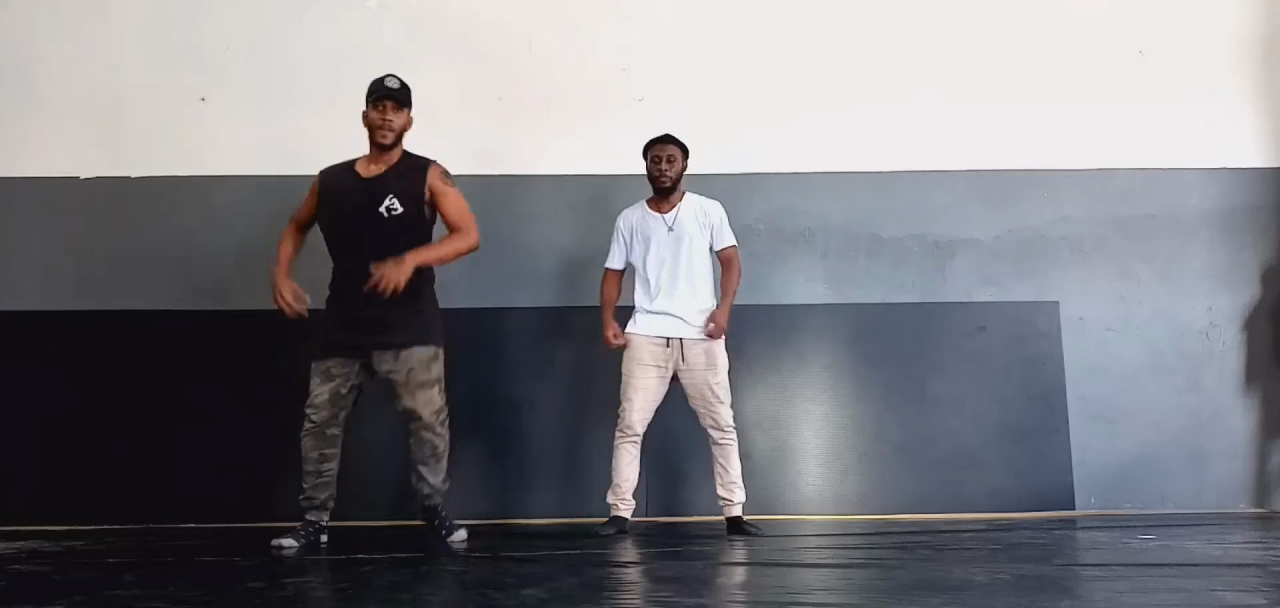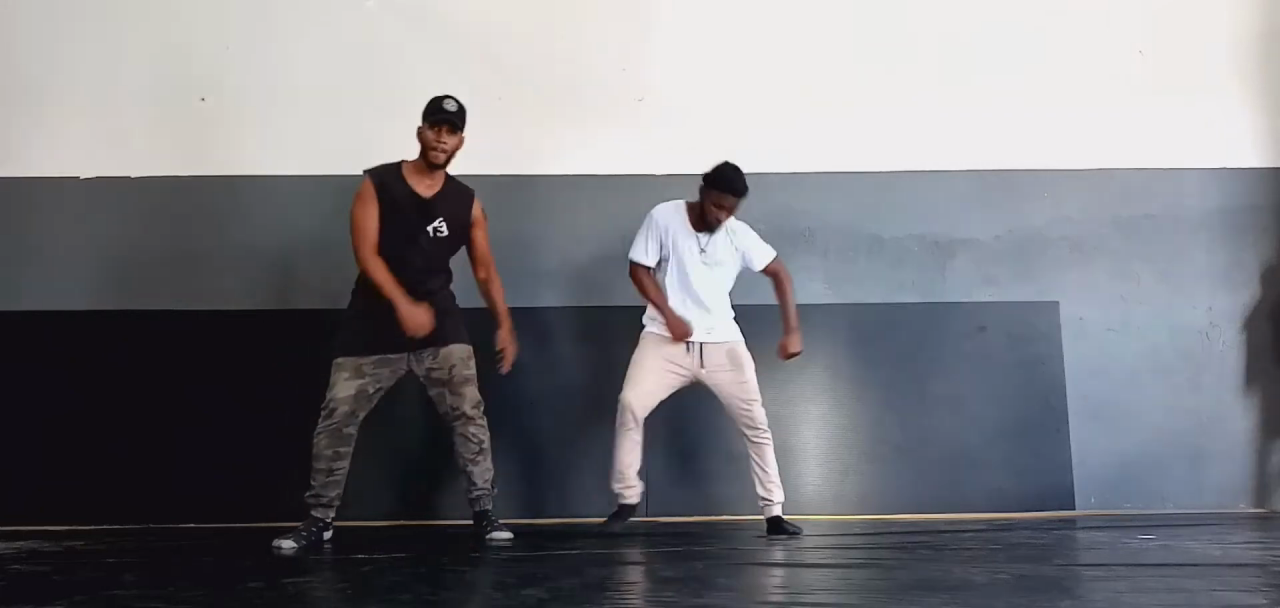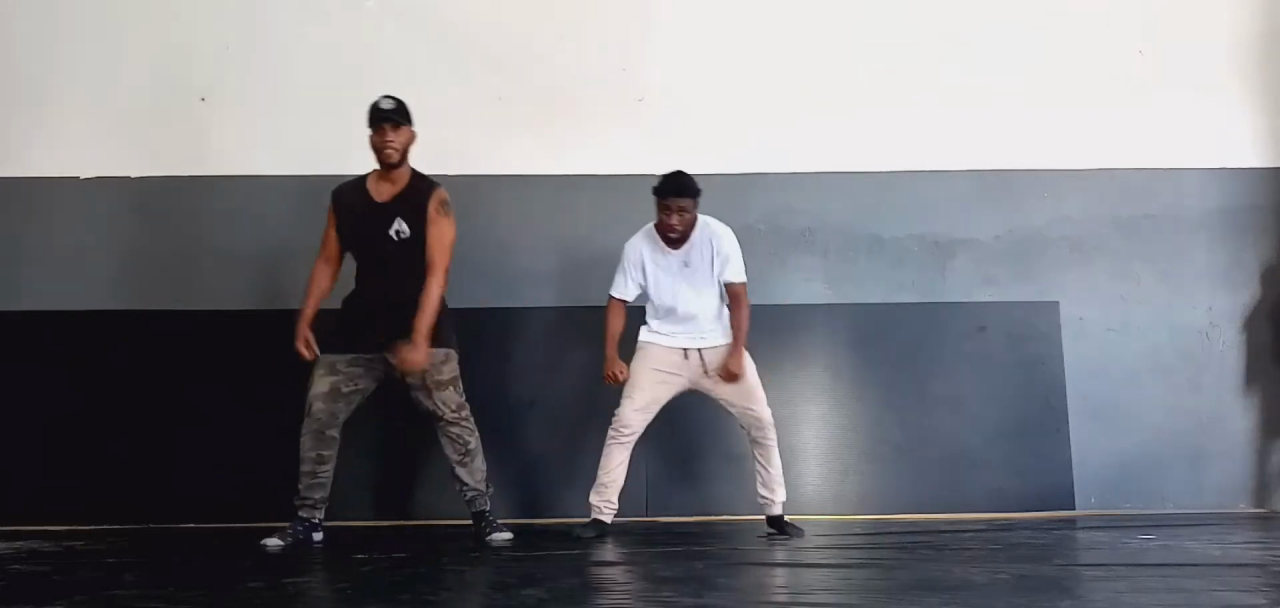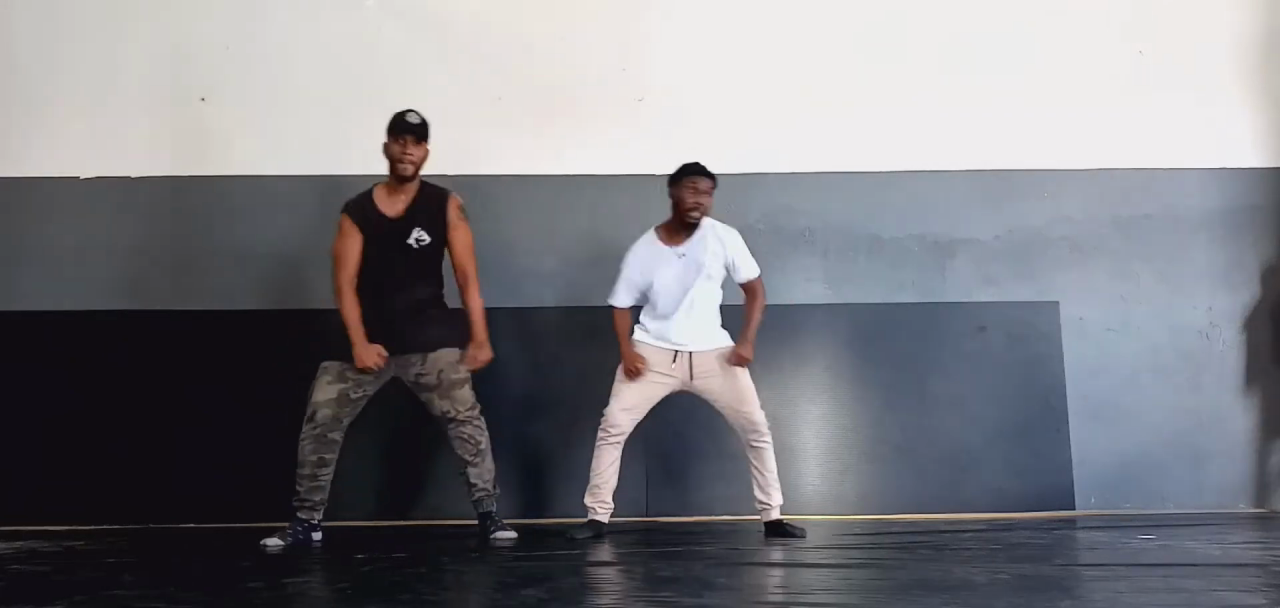
dt=0.5s
person 1, frame 1
left shoulder: (428, 174)
right shoulder: (331, 180)
left elbow: (468, 234)
right elbow: (295, 228)
left wrist: (410, 259)
right wrist: (280, 273)
left hip: (408, 320)
right hip: (344, 322)
left knee: (426, 412)
right knee: (320, 419)
left ankle: (434, 508)
right ankle: (314, 522)
person 1, frame 2
left shoulder: (466, 201)
right shoulder: (376, 183)
left elbow: (483, 266)
right elbow: (366, 252)
left wrist: (503, 321)
right wrist: (402, 302)
left hip: (439, 322)
right hip: (371, 324)
left knee: (469, 414)
right knee: (337, 418)
left ankle: (484, 512)
right ankle: (318, 521)
person 1, frame 3
left shoulder: (432, 196)
right shoulder: (346, 197)
left elbow: (436, 271)
right elbow: (328, 262)
left wrist: (421, 340)
right wrist: (304, 321)
left hip: (418, 328)
right hip: (356, 328)
left knee: (454, 416)
right knee: (319, 417)
left ankle: (482, 513)
right ankle: (308, 520)
person 1, frame 4
left shoulder: (445, 204)
right shoulder: (355, 211)
left elbow: (467, 274)
right elbow: (345, 280)
left wrist: (480, 337)
right wrist: (357, 342)
left hip: (430, 334)
right hip: (373, 336)
left knee: (465, 417)
right knee: (320, 421)
left ankle: (487, 513)
right ankle: (307, 521)
person 2, frame 1
left shoulder: (708, 210)
right shoulder: (629, 219)
left elbow: (731, 262)
right elbow: (613, 273)
left wrist: (723, 308)
right wrist: (608, 319)
left hip: (700, 336)
right hip: (647, 336)
left knee: (721, 425)
right knee: (630, 423)
left ankle: (733, 513)
right ankle: (620, 512)
person 2, frame 2
left shoulder: (739, 236)
right shoulder: (664, 217)
left elbow: (777, 272)
right elbow: (640, 269)
left wrist: (791, 328)
right wrist: (669, 315)
left hip: (719, 341)
right hip: (664, 338)
left knee: (755, 422)
right knee: (630, 406)
left ankle: (772, 512)
right ankle: (627, 499)
person 2, frame 3
left shoulder: (719, 236)
right shoulder: (639, 247)
left elbow: (738, 296)
right elbow: (618, 301)
left wrist: (736, 353)
right wrist: (611, 355)
left hip: (718, 346)
right hip: (662, 347)
left knee: (760, 420)
right knee: (625, 423)
left ankle: (775, 512)
right ankle: (601, 514)
person 2, frame 4
left shoulder: (724, 237)
right shoulder: (643, 249)
left elbow: (755, 290)
right elbow: (621, 305)
left wrist: (746, 342)
right wrist: (627, 352)
left hip: (712, 351)
right hip: (655, 352)
left knee: (755, 426)
right knee: (613, 424)
left ankle: (772, 516)
right ankle: (597, 515)
